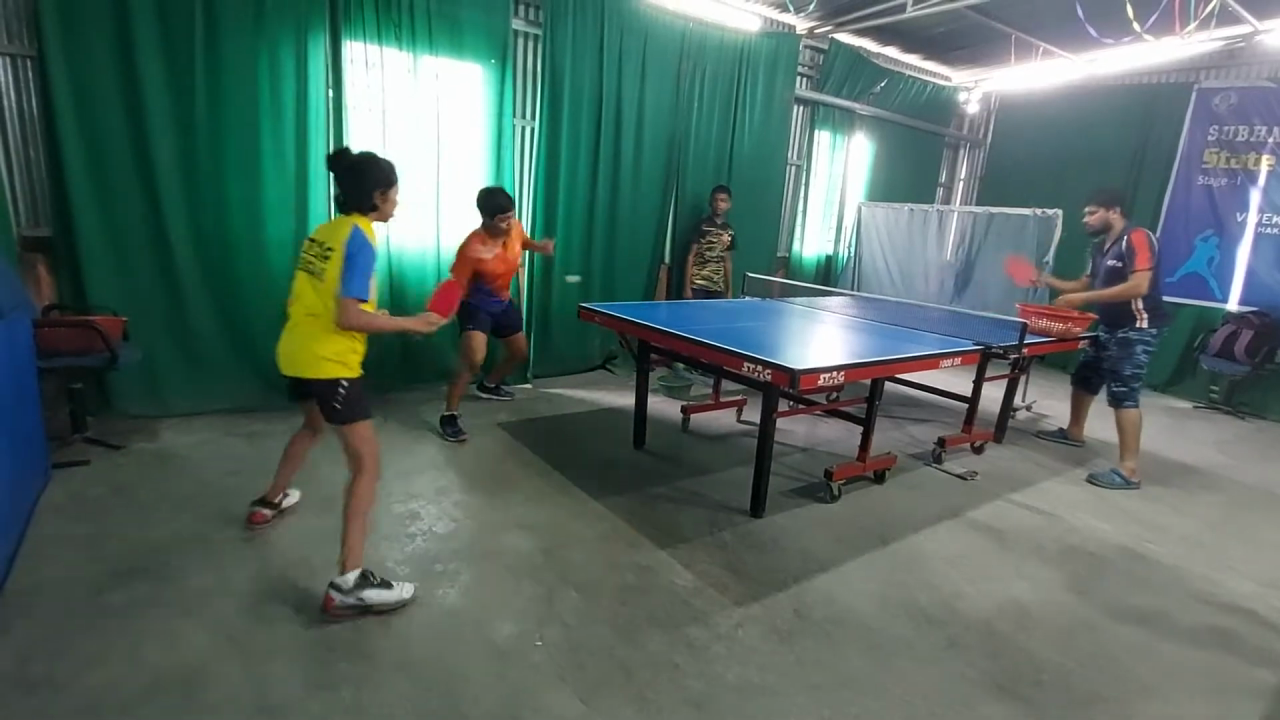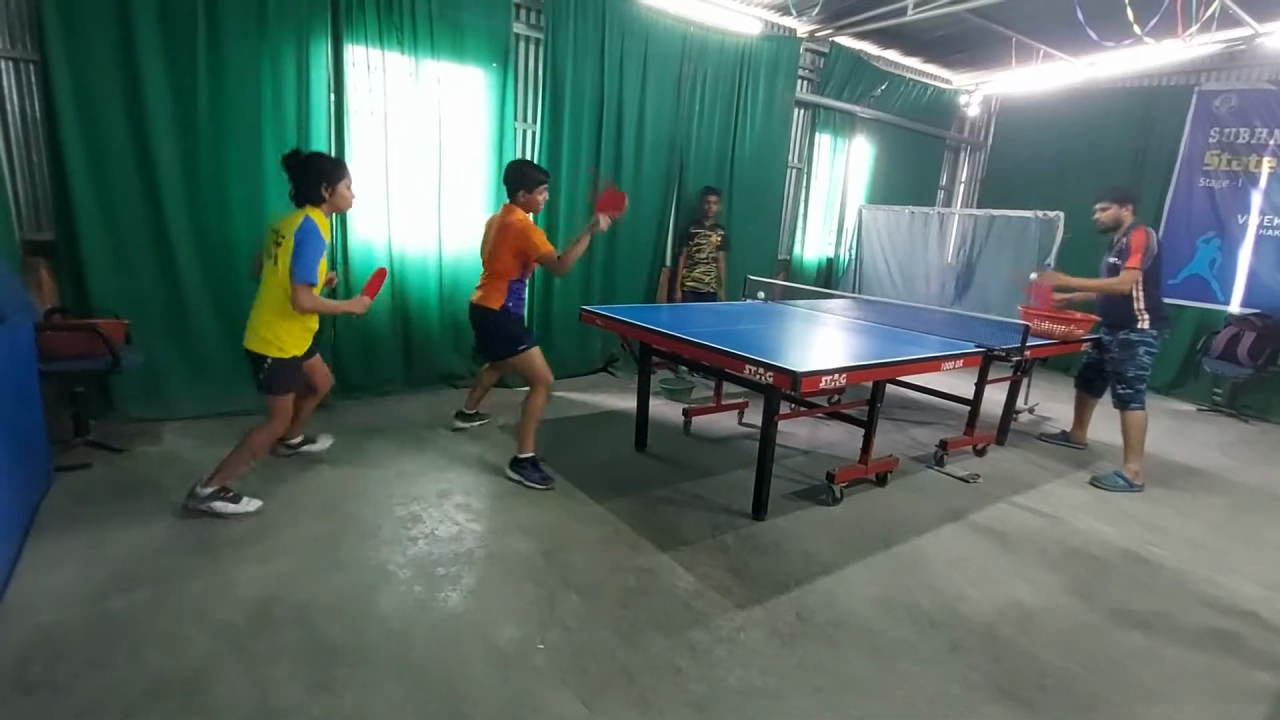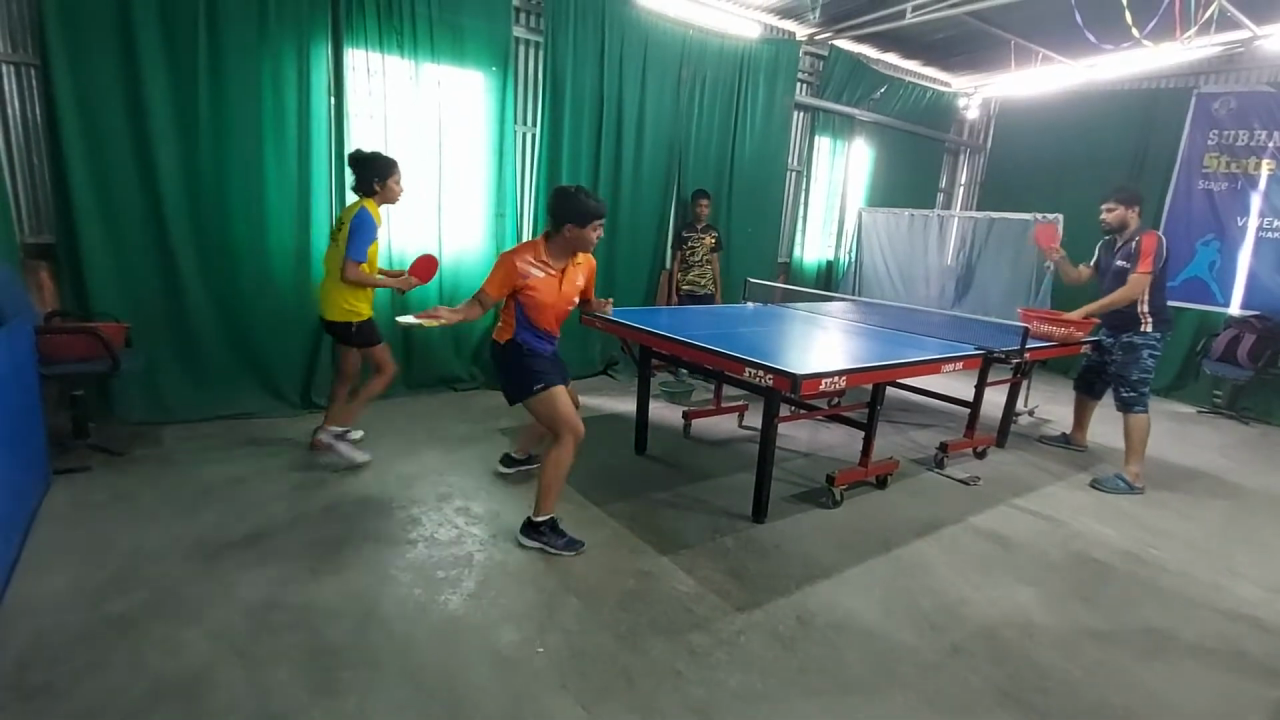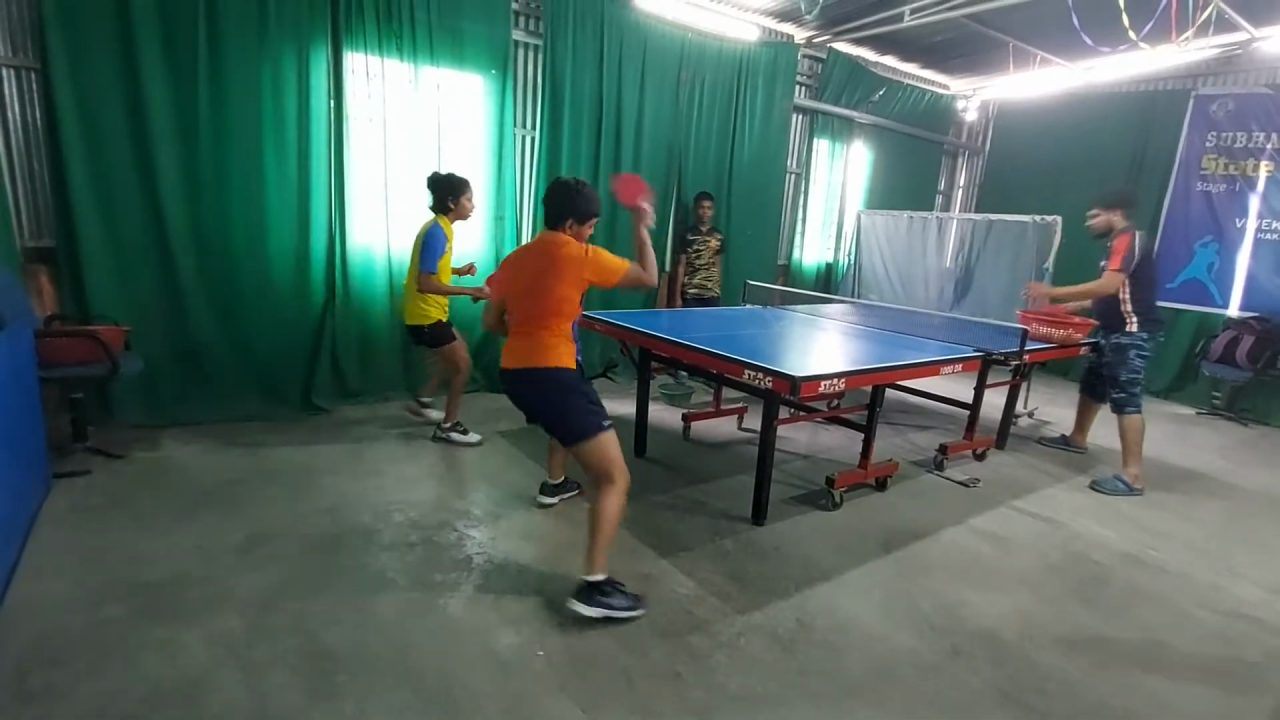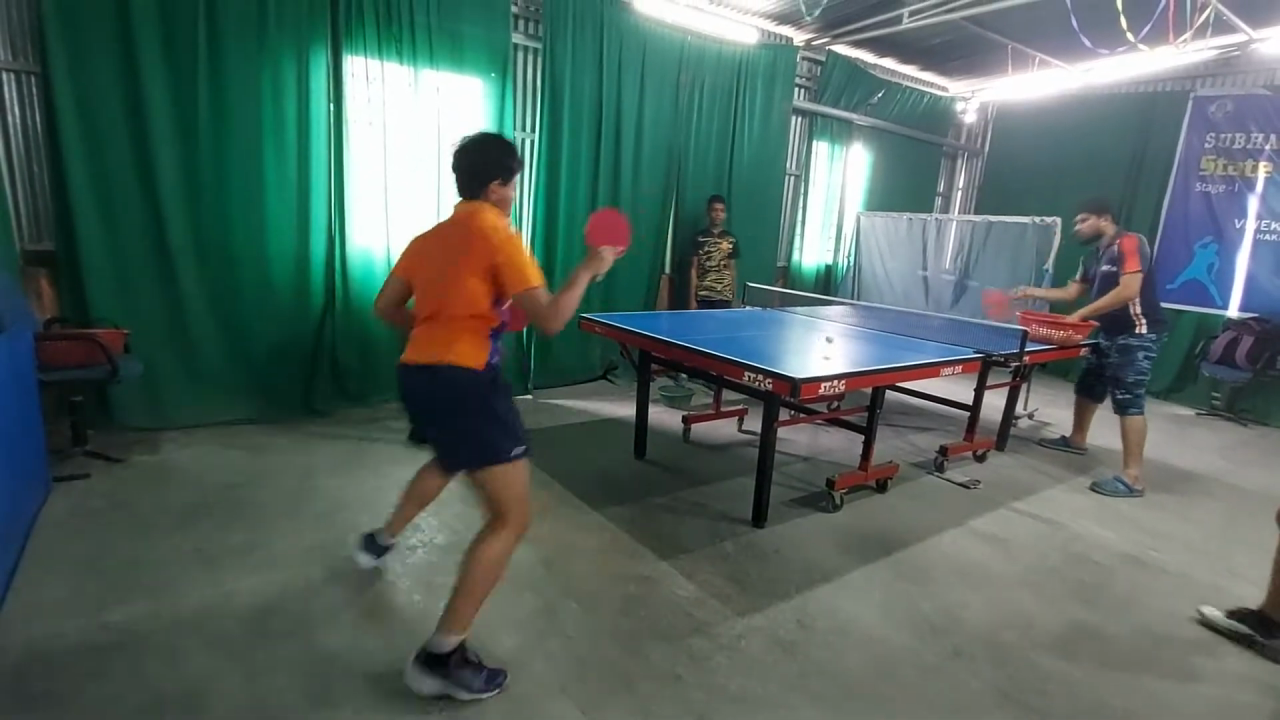
dt=0.4s
person 1, frame 1
left shoulder: (514, 233)
right shoulder: (472, 247)
left elbow: (527, 243)
left wrist: (542, 246)
left hip: (503, 302)
right hip: (475, 306)
left knee: (519, 352)
right knee: (474, 359)
left ankle: (489, 385)
right ankle: (450, 415)
person 1, frame 2
left shoulder: (498, 220)
right shoulder: (522, 227)
right elbow: (561, 267)
left wrist: (533, 253)
right wrist: (590, 230)
left hip: (486, 309)
right hip: (499, 313)
left knee: (499, 363)
right knee: (543, 382)
left ankle: (467, 412)
right ankle: (523, 460)
person 1, frame 3
left shoulder: (585, 263)
right shoulder: (518, 262)
left elbow: (585, 303)
right elbow: (480, 303)
left wrist: (599, 307)
right wrist: (455, 314)
left hip: (546, 350)
right hip: (519, 353)
left knee: (568, 407)
right knee: (571, 431)
left ankle: (516, 456)
right ankle: (539, 524)
person 1, frame 4
left shoulder: (515, 259)
right shoulder: (581, 257)
left elbow: (491, 321)
right elbow: (649, 278)
right wrist: (642, 227)
left hip: (514, 374)
right hip: (553, 377)
left knee: (567, 427)
right knee: (615, 480)
right ankle: (594, 586)
person 1, frame 5
left shoulder: (429, 239)
right shoulder: (500, 238)
left elbow: (385, 309)
right elbow: (550, 320)
right wrist: (589, 269)
left hip: (416, 373)
right hip: (464, 380)
left knee: (450, 459)
right knee: (510, 518)
left ankle: (383, 539)
person 2, frame 1
left shoulder: (323, 233)
right shoulder: (359, 243)
left elbow: (296, 301)
right elbow: (348, 316)
right wrist: (412, 323)
left hip: (296, 356)
right hip: (329, 365)
left knee: (314, 425)
right knee: (366, 465)
left ankle: (269, 502)
right ankle: (348, 581)
person 2, frame 2
left shoulder: (292, 222)
right shoulder: (312, 231)
left elbow: (258, 268)
right elbow: (302, 301)
right wrist: (350, 305)
left hip: (289, 336)
right hip: (276, 341)
left knee: (322, 382)
right knee: (278, 420)
left ankle: (292, 439)
right ankle: (209, 489)
person 2, frame 3
left shoulder: (355, 212)
right shoulder: (365, 219)
right elbow: (349, 274)
left wrist: (387, 272)
right wrist: (395, 283)
left hip: (336, 306)
right hip: (348, 310)
left knee: (348, 370)
right knee: (387, 369)
left ankle: (330, 428)
right ankle: (333, 429)
person 2, frame 4
left shoulder: (440, 228)
right shoulder: (436, 233)
right elbow: (426, 284)
left wrist: (458, 271)
right wrist: (471, 291)
left hip: (431, 311)
right hip: (425, 313)
left knee: (459, 353)
right knee: (463, 364)
left ankle: (422, 399)
right ankle: (447, 426)
person 2, frame 5
left shoulder: (486, 240)
right shoulder: (463, 240)
left hip: (475, 309)
right hip: (458, 311)
left knee: (488, 357)
right knee: (476, 361)
left ankle: (482, 401)
person 3, frame 1
left shoulder: (1138, 239)
right shoulder: (1100, 246)
left elbow: (1139, 286)
right elbow: (1085, 284)
left wrist: (1084, 299)
right wrist: (1049, 281)
left hip: (1136, 329)
right hip: (1108, 328)
left knee: (1123, 395)
right knee: (1084, 378)
left ankle: (1128, 470)
right ankle: (1074, 431)
person 3, frame 2
left shoulder: (1141, 237)
right shoulder: (1116, 242)
left elbow: (1124, 284)
left wrist: (1069, 282)
right wrist: (1071, 296)
left hip: (1137, 331)
right hip: (1111, 329)
left knee: (1129, 397)
right knee: (1087, 381)
left ankle: (1132, 473)
right ankle: (1077, 434)
person 3, frame 3
left shoulder: (1149, 241)
right shoulder: (1107, 245)
left elbow: (1133, 290)
right elbow: (1078, 278)
left wrist: (1083, 312)
right wrist: (1061, 260)
left hip: (1140, 334)
right hip: (1110, 331)
left knee: (1132, 400)
right knee: (1087, 383)
left ankle: (1133, 475)
right ankle: (1077, 436)
person 3, frame 4
left shoulder: (1129, 240)
right shoulder: (1116, 244)
left elbow: (1108, 286)
left wrist: (1053, 292)
right wrist: (1075, 305)
left hip: (1133, 333)
right hip: (1112, 331)
left knee: (1126, 400)
right knee: (1091, 386)
left ankle: (1132, 476)
right ankle: (1077, 438)
person 3, frame 5
left shoulder: (1129, 243)
right shoulder: (1094, 254)
left elbow: (1128, 290)
right elbow: (1071, 292)
left wrist: (1081, 315)
right wrist: (1032, 292)
left hip: (1137, 334)
right hip: (1110, 333)
left knee: (1128, 401)
right knee: (1087, 386)
left ankle: (1132, 477)
right ankle: (1077, 439)
